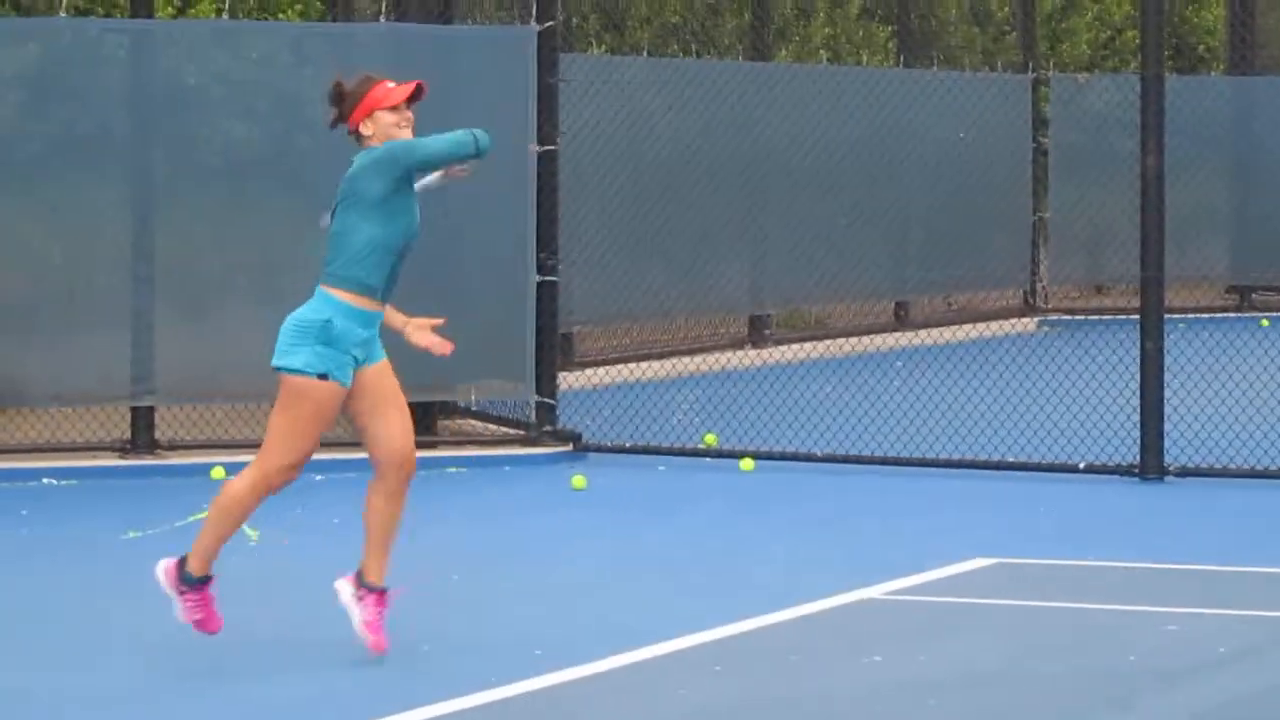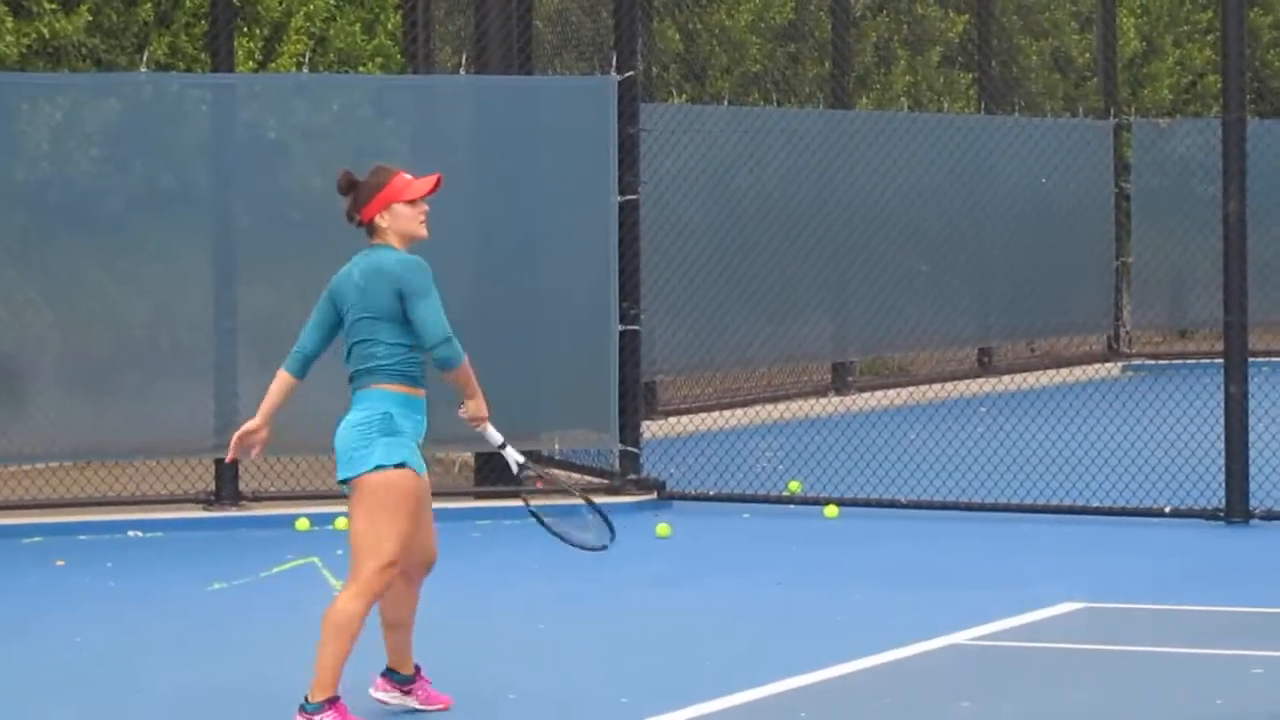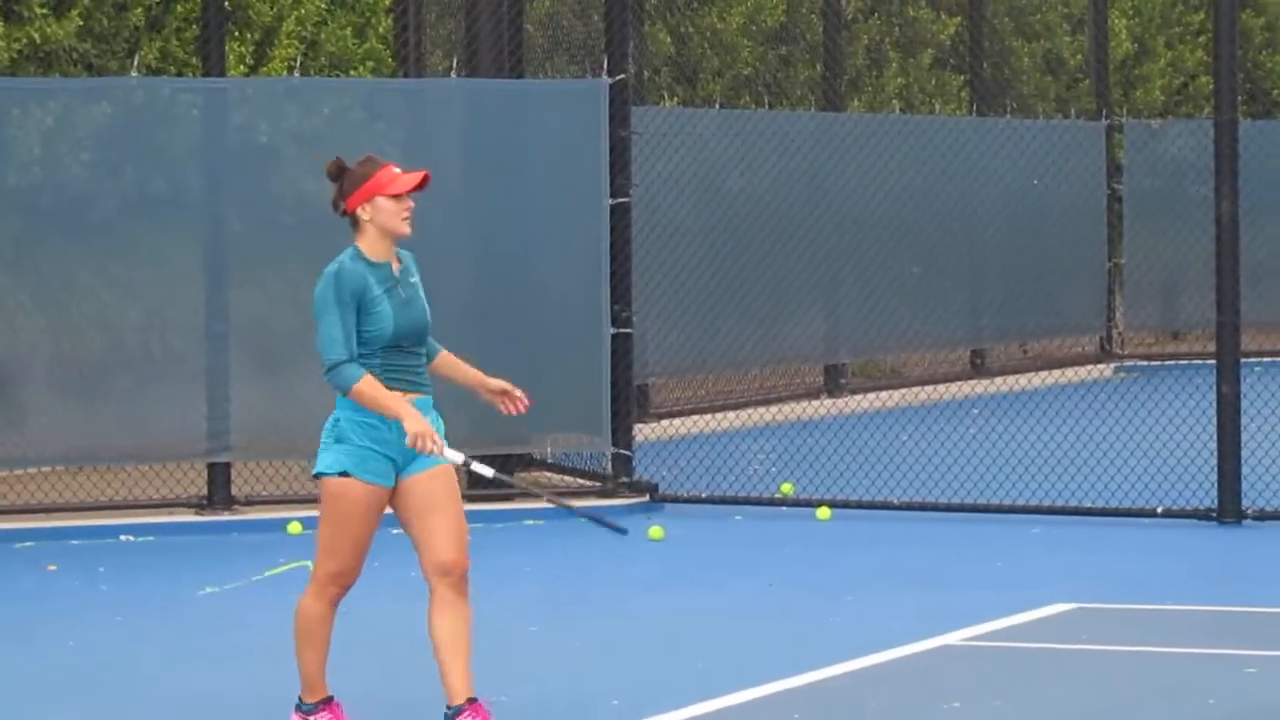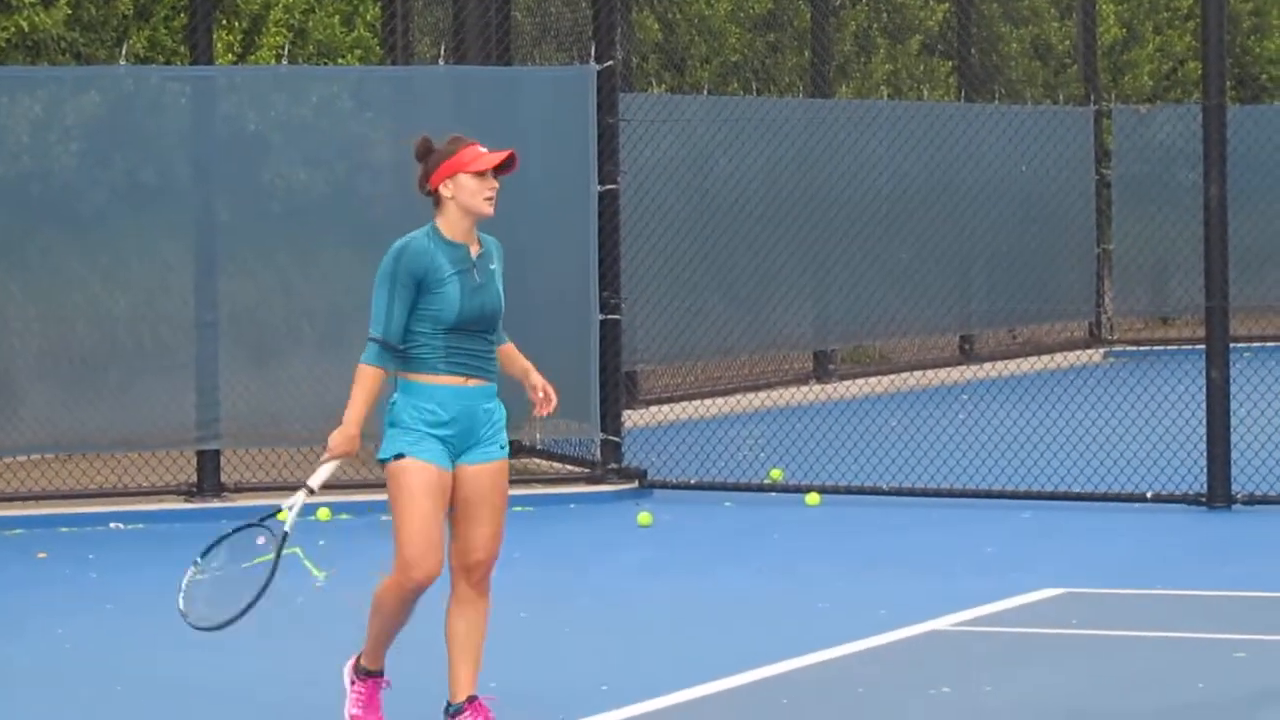
dt=0.5s
person 1, frame 1
left shoulder: (359, 180)
right shoulder: (385, 161)
right elbow: (473, 142)
left wrist: (403, 325)
right wrist: (462, 145)
left hip: (357, 336)
right hip: (327, 333)
left knee: (399, 462)
right knee: (277, 470)
left ankle: (368, 585)
right ankle: (190, 572)
person 1, frame 2
left shoulder: (346, 278)
right shoulder: (409, 269)
left elbow: (300, 356)
right elbow: (444, 349)
left wrist: (262, 419)
right wrist: (475, 397)
left hip: (382, 427)
right hip: (384, 425)
left knee: (420, 560)
right knee: (373, 575)
person 1, frame 3
left shoulder: (407, 266)
right shoulder: (341, 277)
right elbow: (340, 367)
left wrist: (485, 383)
right wrist: (402, 415)
left hip: (421, 432)
right hip: (363, 435)
left knee: (450, 571)
right knee: (333, 580)
person 1, frame 4
left shoulder: (491, 252)
right shoulder: (410, 253)
right elbow: (380, 346)
left wrist: (529, 376)
right wrist: (351, 423)
left hip: (484, 418)
right hip: (421, 416)
left knee: (477, 568)
right knee: (418, 570)
right ankle: (367, 668)
